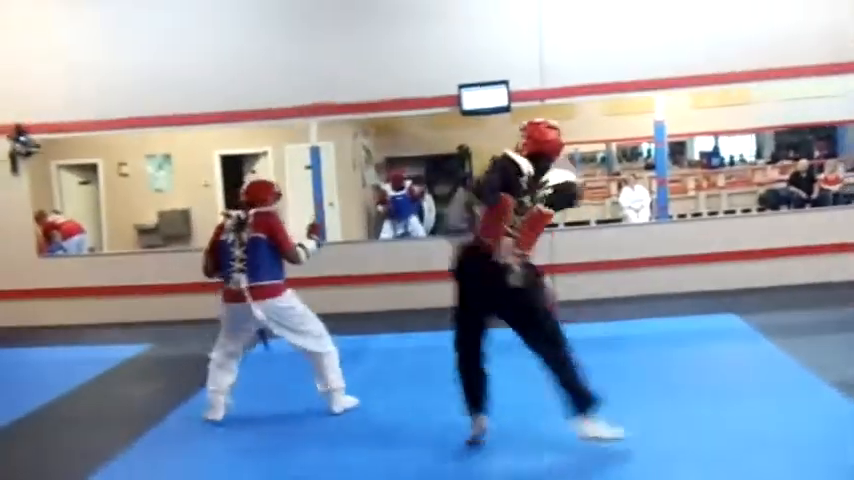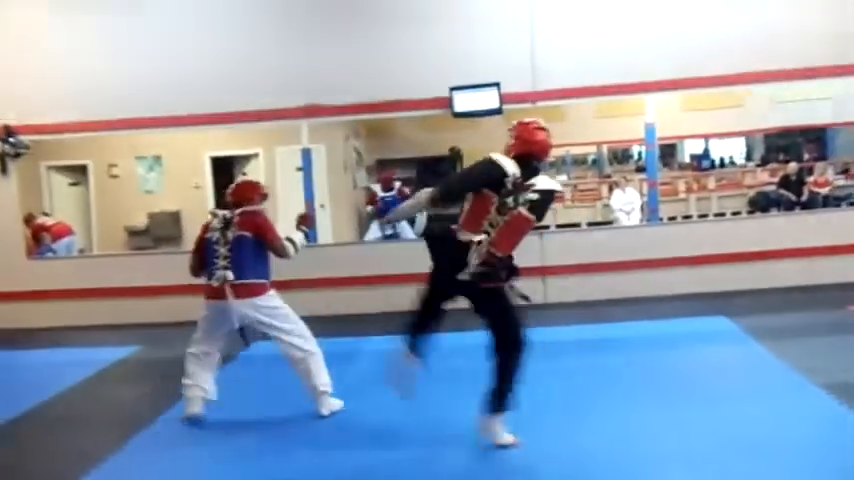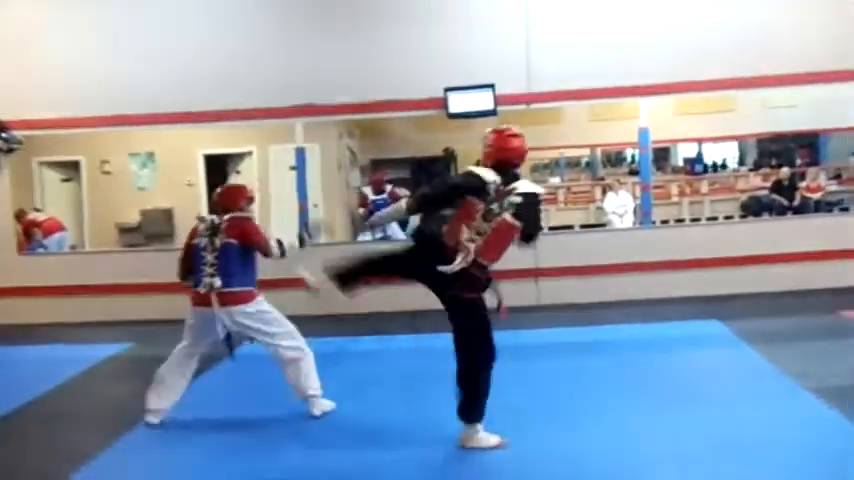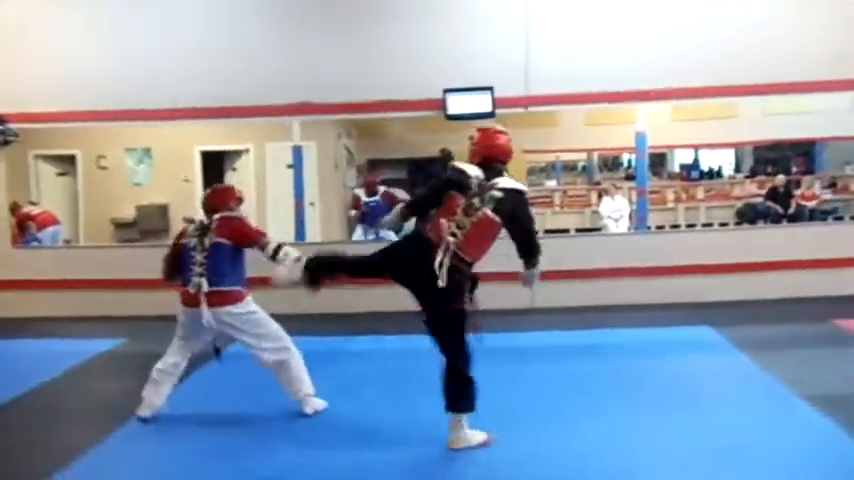
dt=0.1s
person 1, frame 1
left shoulder: (508, 166)
right shoulder: (561, 184)
left elbow: (479, 193)
left hip: (480, 273)
right hip: (517, 279)
left knee: (468, 345)
right knee: (552, 349)
left ankle: (477, 420)
right ankle: (587, 418)
person 1, frame 2
left shoulder: (495, 167)
right shoulder: (547, 187)
left elbow: (439, 191)
left wrist: (399, 211)
left hip: (453, 252)
right hip: (486, 273)
left knee: (432, 305)
right knee: (510, 345)
left ankle: (412, 355)
right ankle: (493, 423)
person 1, frame 3
left shoulder: (474, 179)
right shoulder: (530, 197)
left elbow: (420, 201)
right elbow: (528, 237)
left wrist: (375, 219)
left hip: (429, 259)
right hip: (465, 281)
left knee: (384, 261)
right knee: (479, 355)
left ankle: (337, 275)
right ankle: (472, 432)
person 1, frame 4
left shoulder: (457, 175)
right shoulder: (513, 196)
left elbow: (412, 208)
right elbow: (530, 250)
left wrist: (388, 220)
right wrist: (530, 275)
left hip: (414, 253)
right hip: (450, 278)
left knee: (360, 266)
right knee: (457, 353)
left ankle: (308, 270)
right ankle: (461, 432)
person 2, frame 1
left shoulder: (224, 226)
right shoulder: (268, 219)
left elbow: (209, 270)
right elbow: (295, 257)
right wrist: (313, 237)
left hip: (236, 304)
right hip: (274, 298)
left knee: (224, 354)
right knee: (319, 342)
left ankle: (215, 408)
right ankle: (337, 399)
person 2, frame 2
left shoulder: (211, 224)
right shoulder: (255, 218)
left elbow: (195, 269)
right elbow: (283, 251)
right wrist: (302, 228)
left hip: (218, 301)
right hip: (256, 298)
left knee: (202, 350)
right knee: (302, 343)
left ankle: (195, 404)
right ankle: (325, 400)
person 2, frame 3
left shoulder: (198, 229)
right shoulder: (242, 224)
left elbow: (183, 275)
right elbow: (270, 250)
left hip: (204, 307)
right hip: (242, 305)
left knee: (184, 356)
right knee: (292, 345)
left ankle: (155, 410)
right ankle: (315, 401)
person 2, frame 4
left shoulder: (188, 231)
right shoulder: (234, 224)
left elbow: (168, 273)
right elbow: (268, 246)
right wrist: (300, 258)
left hip: (194, 308)
right hip: (231, 305)
left knee: (177, 354)
right knee: (280, 347)
left ankle: (148, 405)
right ankle: (308, 400)
